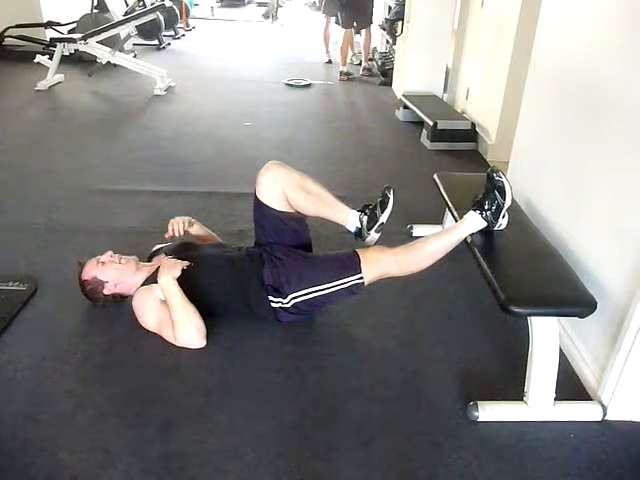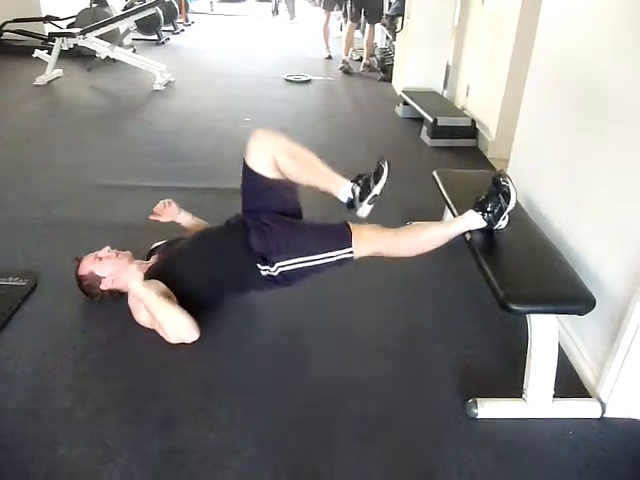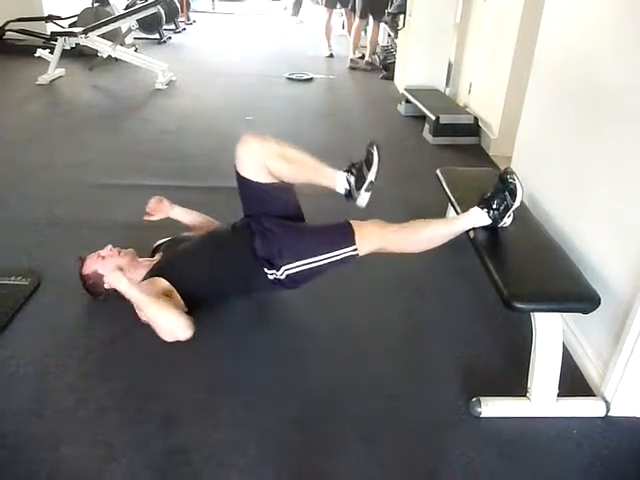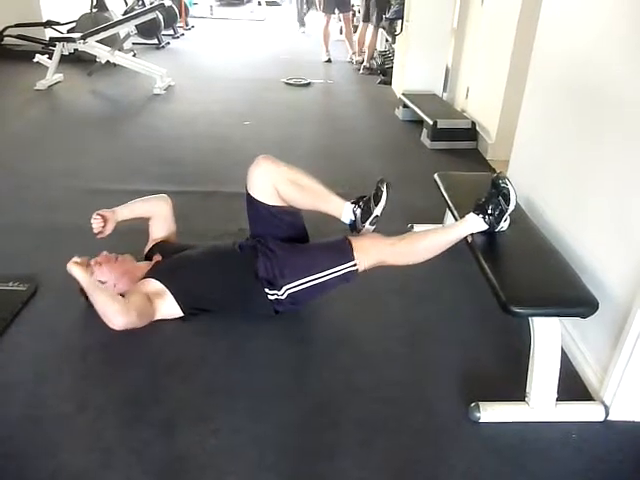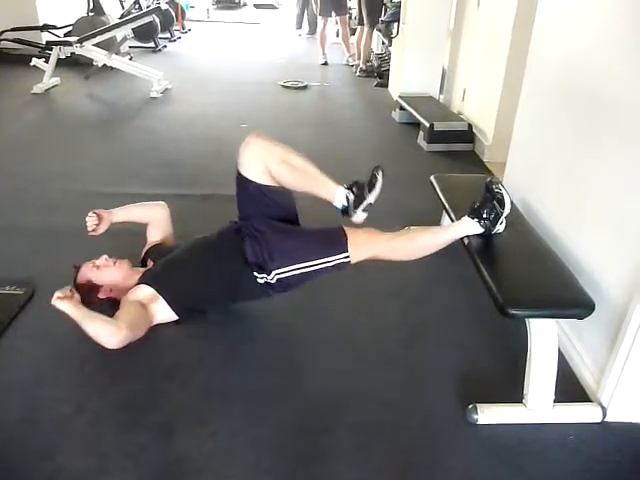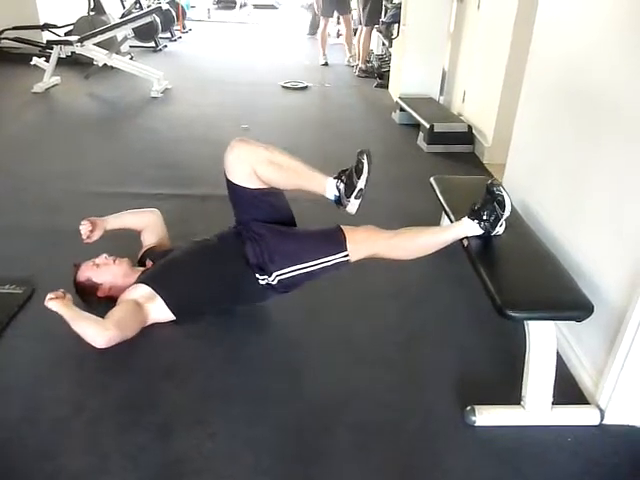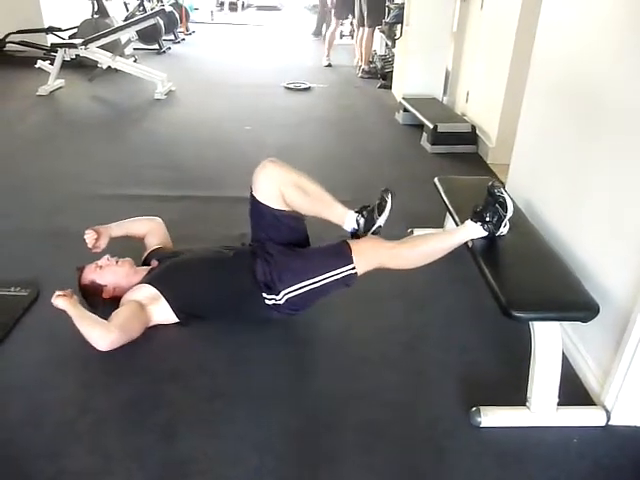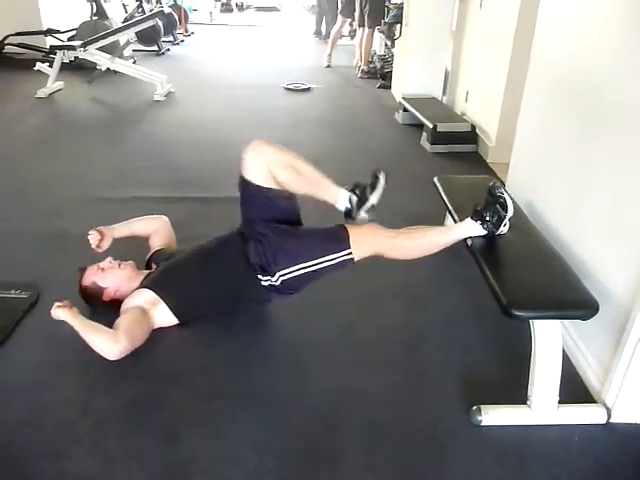
dt=0.5s
person 1, frame 1
left shoulder: (159, 254)
right shoulder: (147, 301)
right elbow: (194, 338)
left wrist: (191, 226)
right wrist: (168, 283)
left hip: (268, 255)
right hip: (278, 290)
left knee: (273, 174)
right knee: (383, 261)
left ankle: (358, 222)
right ankle: (474, 221)
person 1, frame 2
left shoulder: (159, 252)
right shoulder: (143, 299)
right elbow: (186, 333)
left wrist: (180, 215)
right wrist: (135, 287)
left hip: (255, 228)
right hip: (267, 254)
left knee: (263, 142)
right knee: (372, 238)
left ankle: (350, 193)
right ankle: (476, 219)
person 1, frame 3
left shoulder: (163, 251)
right shoulder: (148, 295)
left elbow: (212, 232)
right elbow: (181, 330)
left wrist: (173, 211)
right wrist: (130, 288)
left hip: (261, 231)
right hip: (273, 259)
left knee: (253, 148)
right knee: (376, 234)
left ankle: (346, 182)
right ankle: (479, 216)
person 1, frame 4
left shoulder: (156, 253)
right shoulder: (147, 295)
left elbow: (162, 202)
right elbow: (120, 318)
left wrist: (114, 215)
right wrist: (83, 278)
left hip: (264, 249)
right hip: (274, 280)
left knee: (264, 169)
right knee: (378, 249)
left ankle: (352, 213)
right ankle: (477, 221)
person 1, frame 5
left shoulder: (152, 254)
right shoulder: (137, 302)
left elbow: (160, 209)
right elbow: (116, 336)
left wrist: (110, 215)
right wrist: (71, 307)
left hip: (254, 235)
right hip: (264, 263)
left knee: (256, 148)
right knee: (372, 242)
left ankle: (344, 199)
right ankle: (471, 225)
person 1, frame 6
left shoulder: (150, 257)
right shoulder: (137, 301)
left elbow: (152, 216)
right elbow: (104, 335)
left wrist: (102, 224)
right wrist: (64, 307)
left hip: (255, 238)
right hip: (264, 265)
left knee: (240, 152)
right knee: (370, 240)
left ankle: (338, 189)
right ankle: (472, 225)
person 1, frame 7
left shoulder: (156, 260)
right shoulder: (140, 302)
left elbow: (154, 222)
right elbow: (107, 338)
left wrist: (106, 230)
right wrist: (70, 306)
left hip: (264, 254)
right hip: (272, 285)
left knee: (270, 173)
right knee: (376, 251)
left ankle: (353, 221)
right ankle: (475, 228)
person 1, frame 8
left shoulder: (156, 260)
right shoulder: (139, 306)
left elbow: (160, 222)
right elbow: (116, 346)
left wrist: (109, 231)
right wrist: (73, 316)
left hip: (258, 240)
right hip: (267, 267)
left knee: (257, 153)
right knee: (375, 238)
left ankle: (348, 201)
right ankle: (475, 226)
